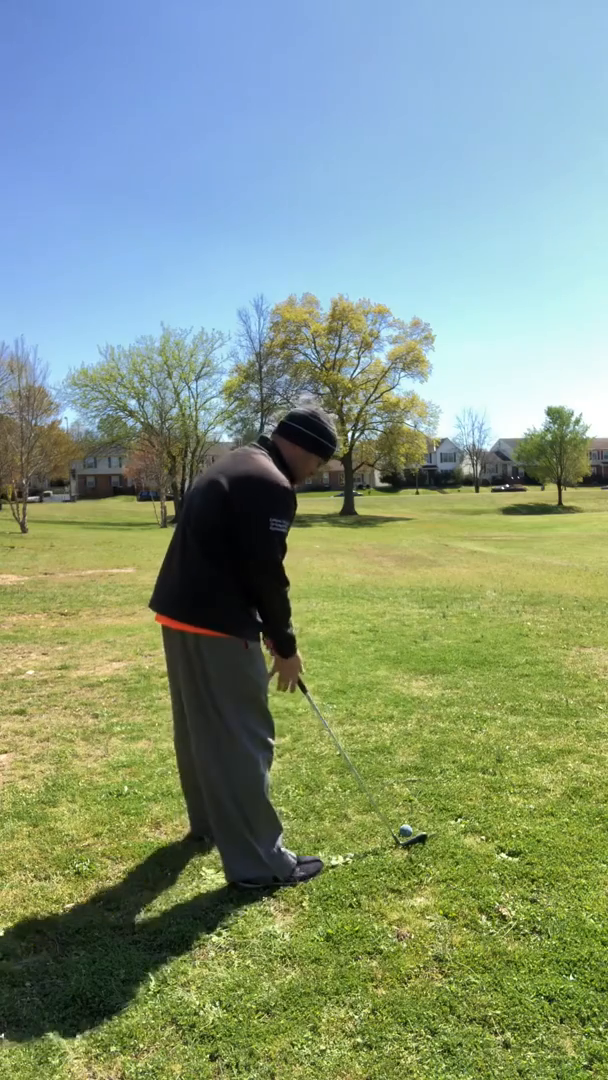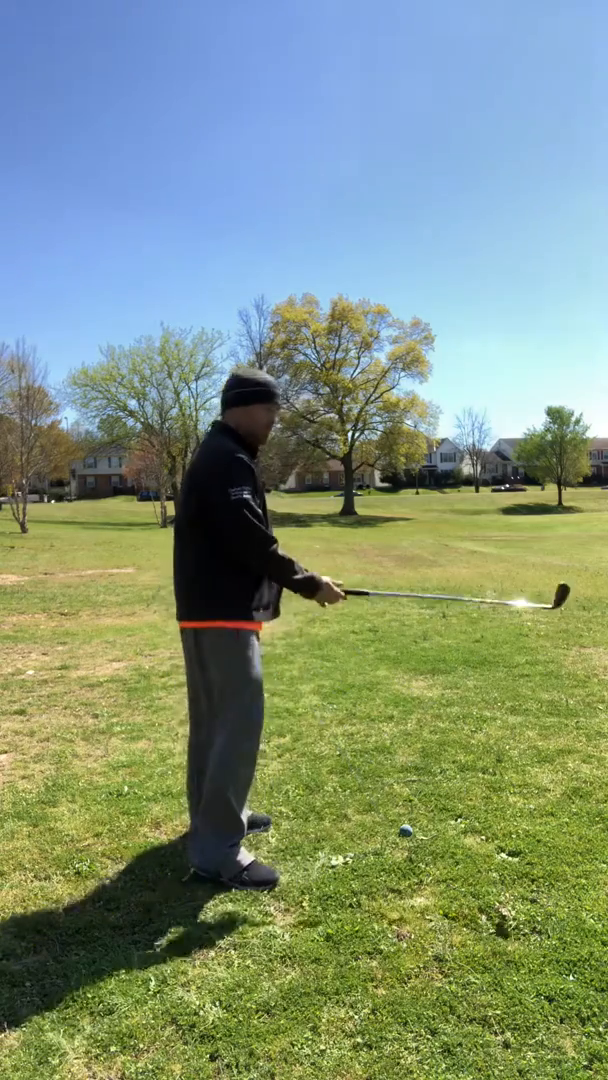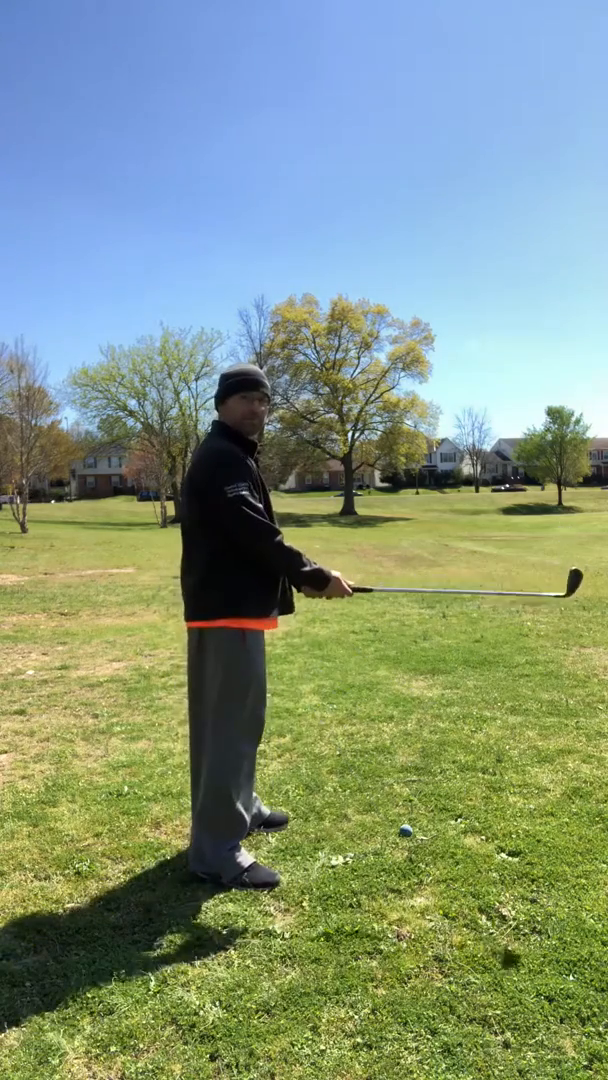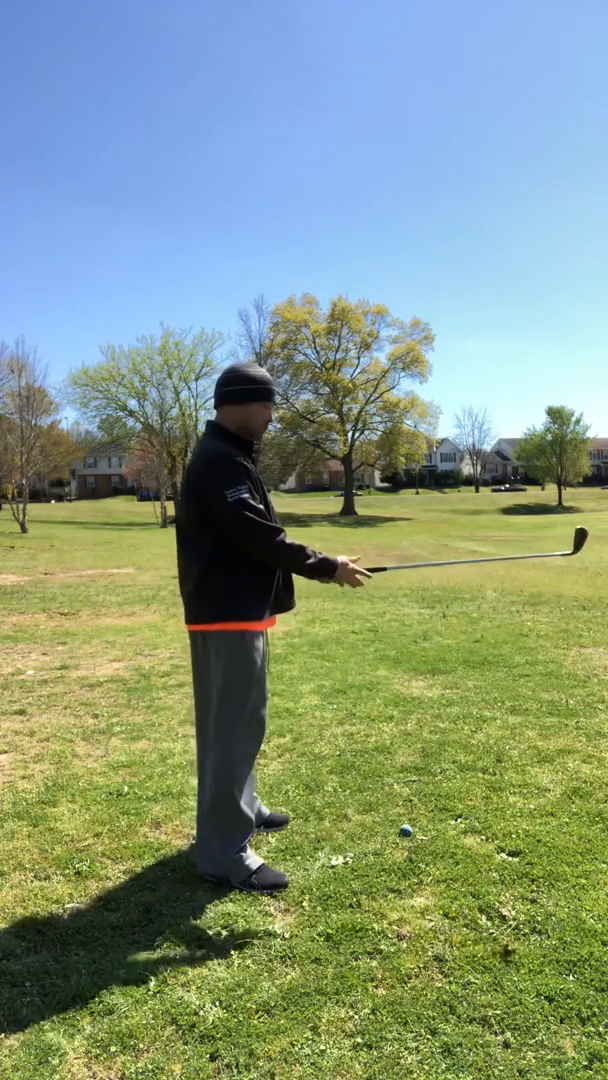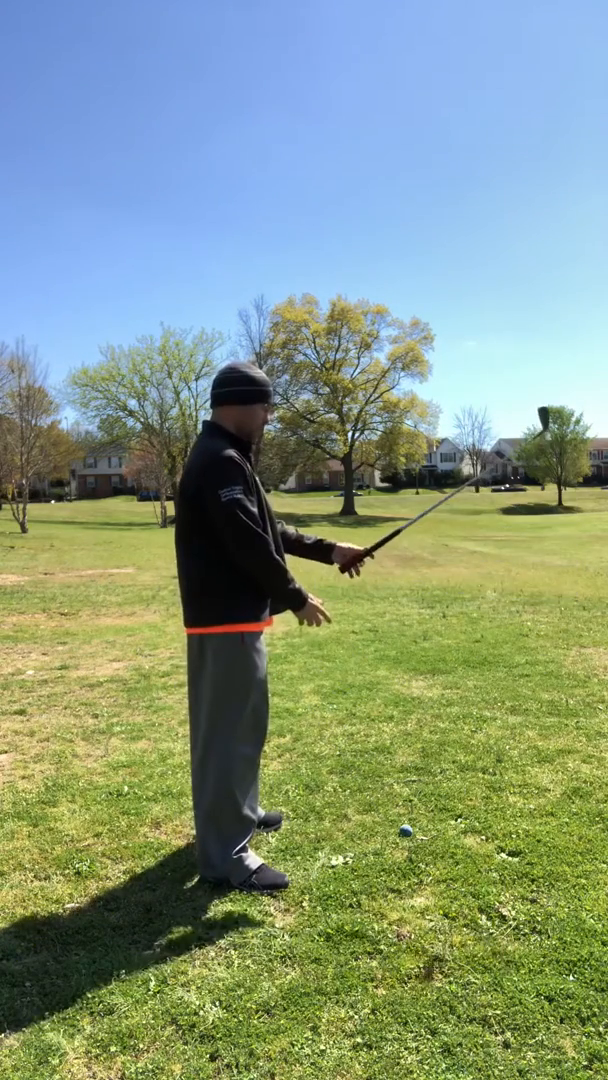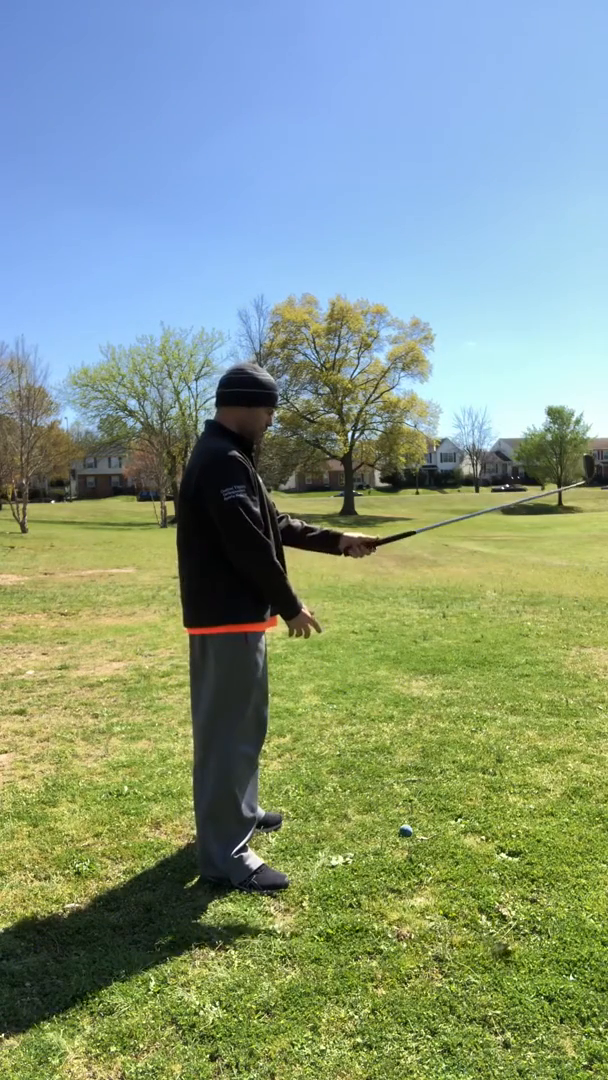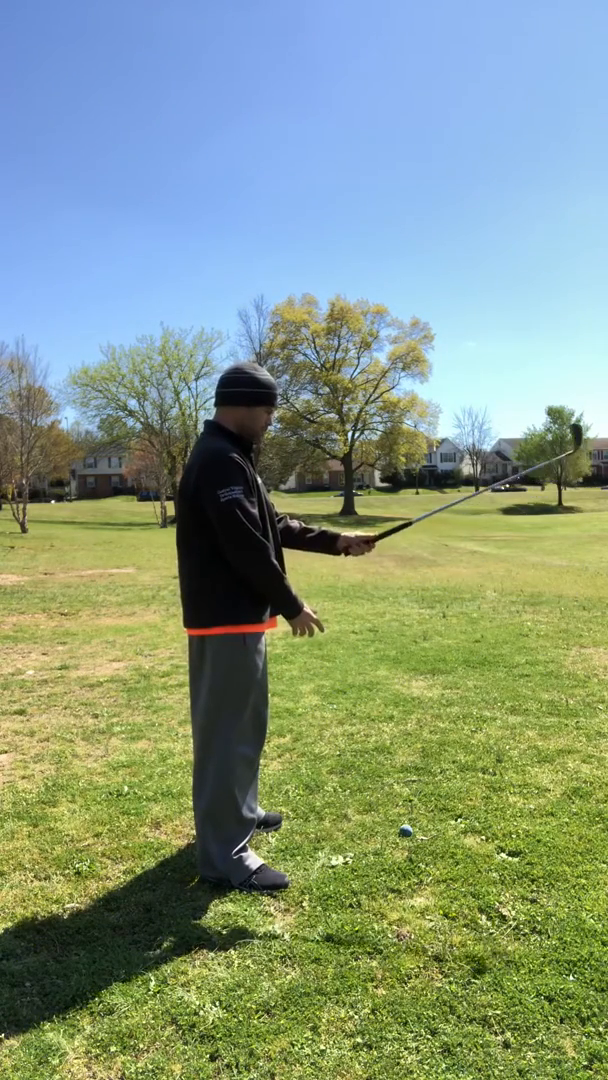
dt=0.5s
person 1, frame 1
left shoulder: (234, 466)
right shoulder: (271, 485)
right elbow: (265, 570)
left wrist: (269, 629)
right wrist: (286, 645)
left hip: (182, 611)
right hip: (216, 621)
left knee: (201, 727)
right knee: (241, 739)
left ankle: (208, 818)
right ankle: (257, 860)
person 1, frame 2
left shoulder: (223, 458)
right shoulder: (225, 461)
left elbow: (246, 539)
right elbow: (251, 541)
left wrist: (296, 579)
right wrist: (307, 583)
left hip: (215, 607)
right hip: (223, 612)
left knee: (216, 719)
right knee: (237, 725)
left ankle: (214, 813)
right ankle: (217, 851)
person 1, frame 3
left shoulder: (235, 457)
right shoulder: (222, 459)
left elbow: (254, 538)
right elbow: (256, 536)
left wrist: (302, 576)
right wrist: (316, 575)
left hip: (235, 607)
right hip: (228, 612)
left knee: (239, 720)
right knee: (231, 726)
left ankle: (240, 809)
right ankle: (217, 851)
person 1, frame 4
left shoulder: (226, 457)
right shoulder: (223, 461)
left elbow: (257, 534)
right elbow: (259, 537)
left wrist: (313, 559)
right wrist: (326, 568)
left hip: (232, 608)
right hip: (229, 613)
left knee: (238, 721)
right knee: (234, 726)
left ankle: (240, 808)
right ankle: (224, 852)
person 1, frame 5
left shoulder: (223, 457)
right shoulder: (221, 462)
left elbow: (267, 531)
right elbow: (249, 546)
left wrist: (328, 550)
right wrist: (297, 598)
left hip: (231, 613)
right hip: (229, 617)
left knee: (239, 724)
right knee: (230, 730)
left ankle: (237, 813)
right ankle: (225, 854)
person 1, frame 6
left shoulder: (228, 457)
right shoulder: (223, 461)
left elbow: (273, 525)
right elbow: (251, 546)
left wrist: (336, 541)
right wrist: (291, 606)
left hip: (235, 612)
right hip: (228, 617)
left knee: (241, 723)
right knee: (229, 729)
left ankle: (237, 813)
right ankle: (224, 853)
person 1, frame 7
left shoulder: (230, 458)
right shoulder: (219, 461)
left elbow: (273, 527)
right elbow: (248, 546)
left wrist: (335, 541)
right wrist: (292, 606)
left hip: (237, 615)
right hip: (228, 619)
left knee: (241, 724)
right knee: (228, 730)
left ankle: (237, 813)
right ankle: (224, 854)
